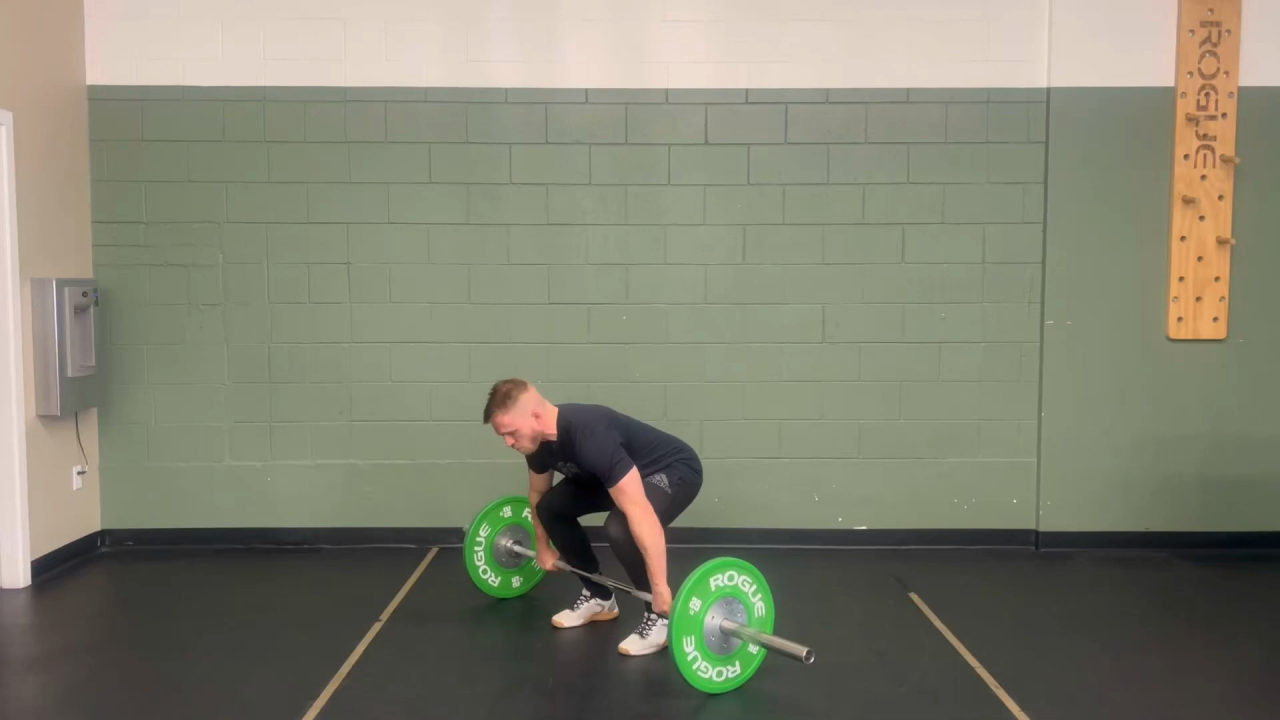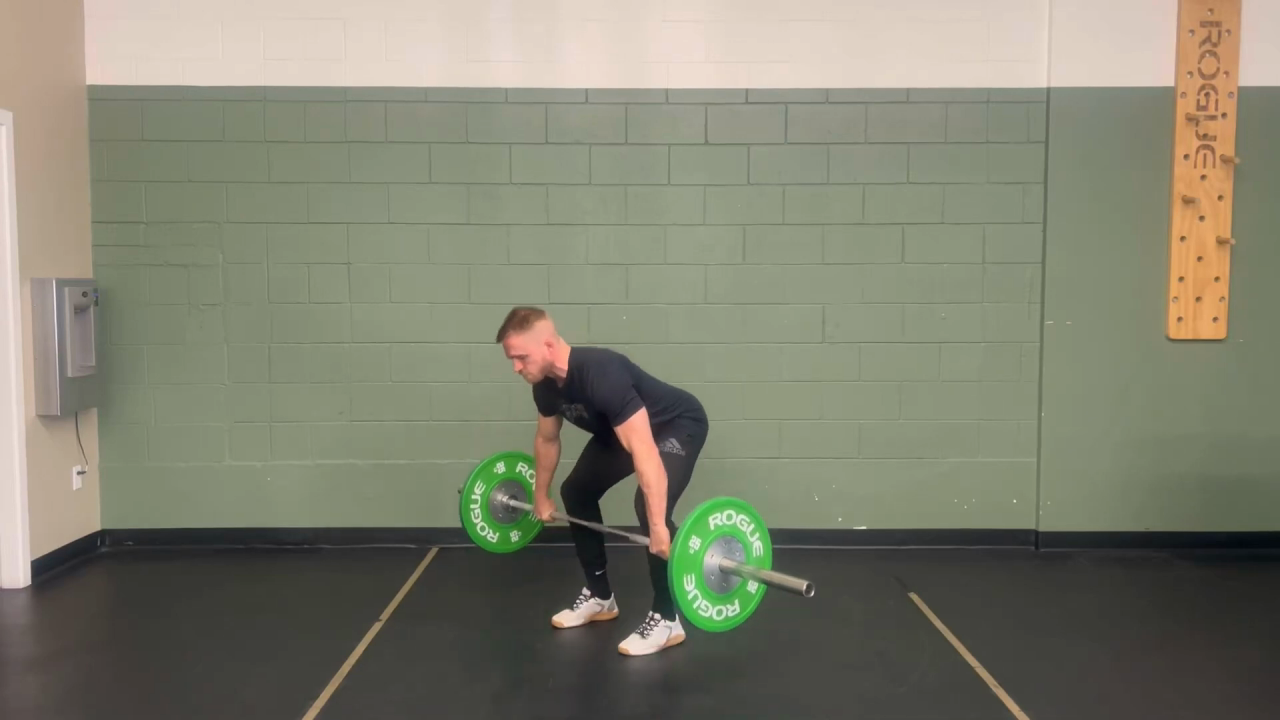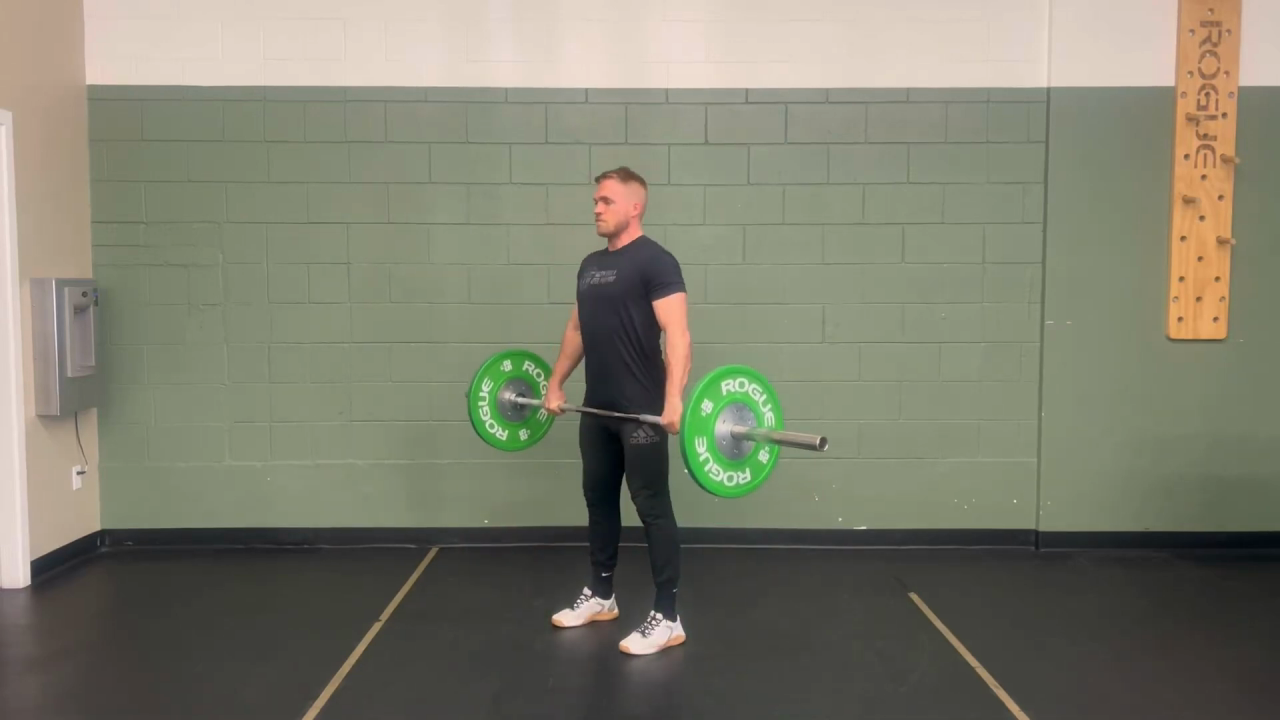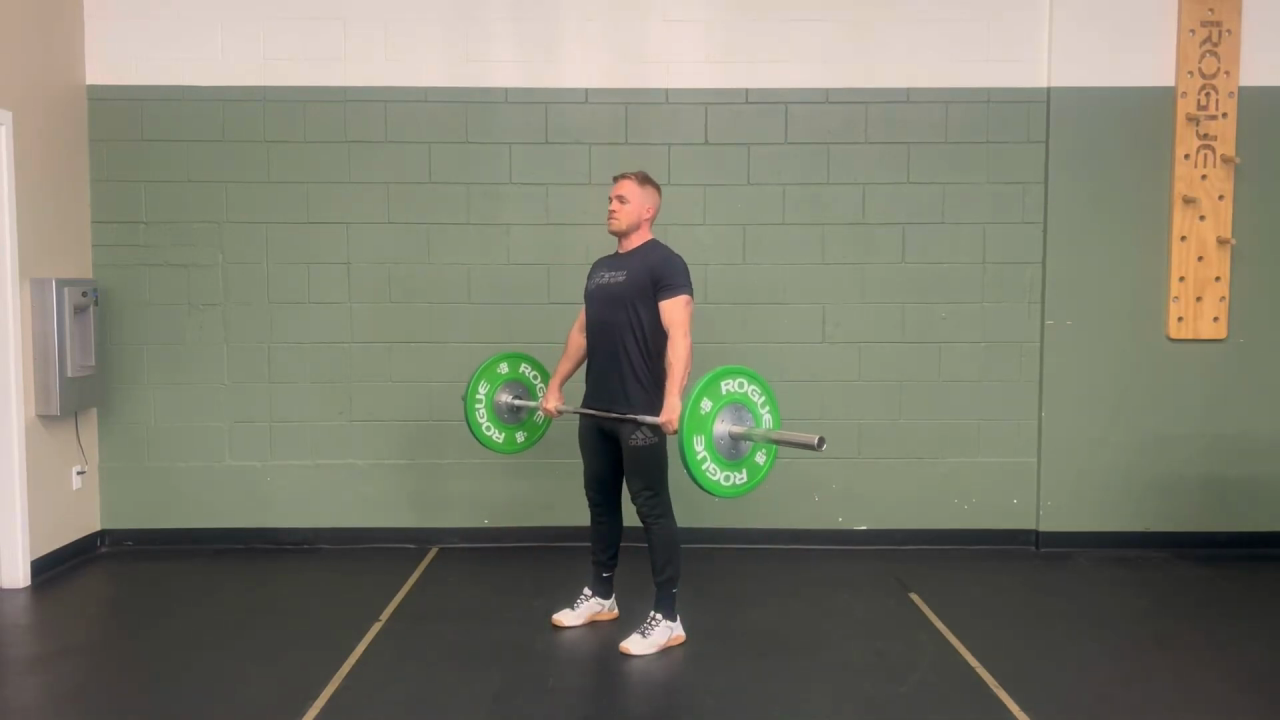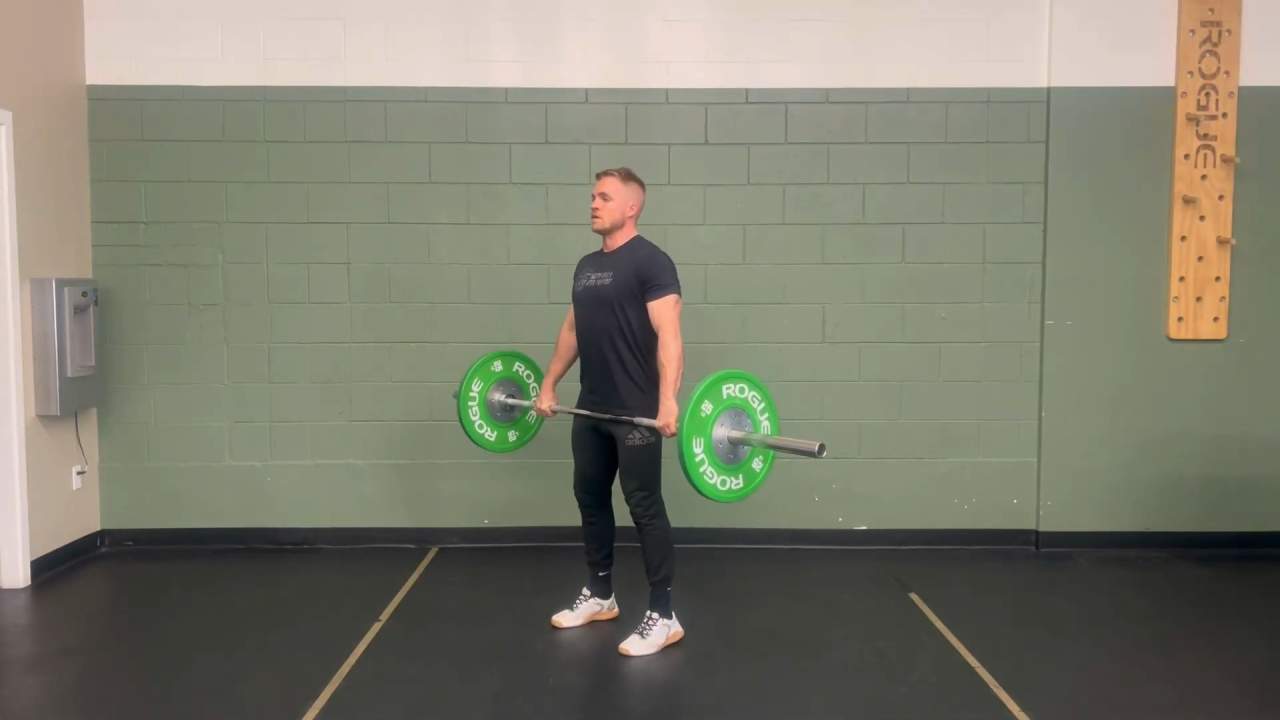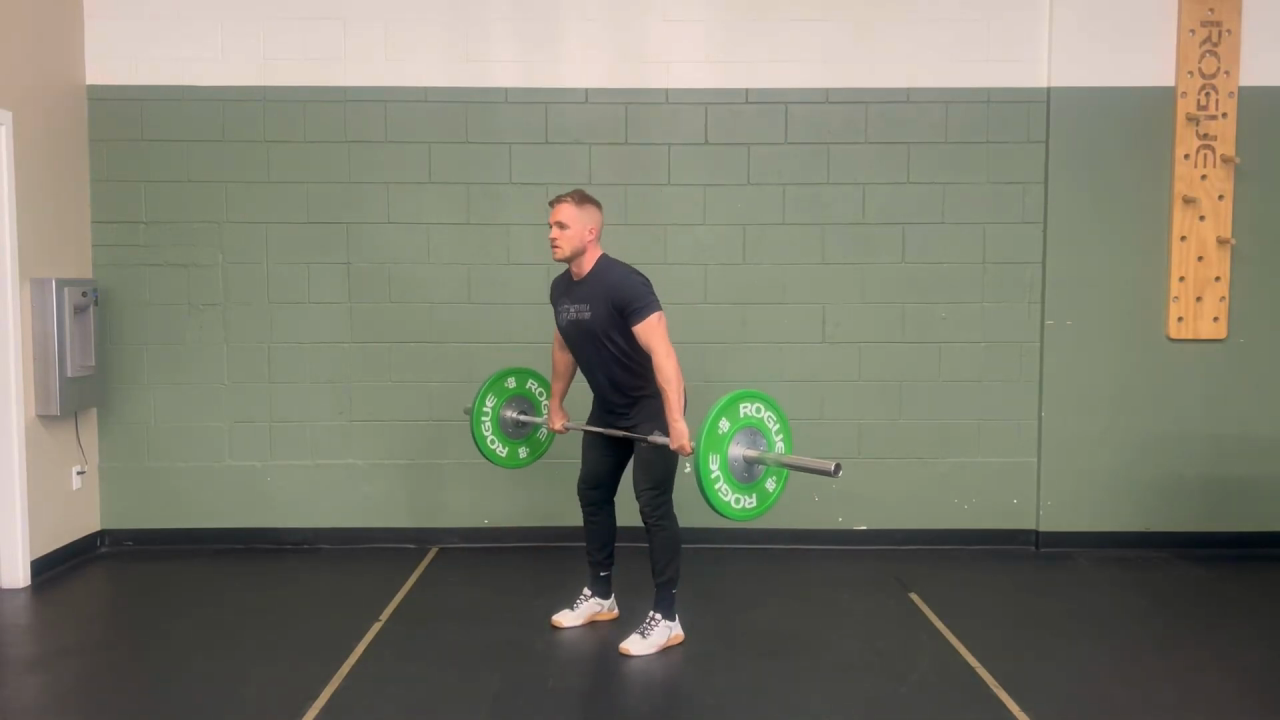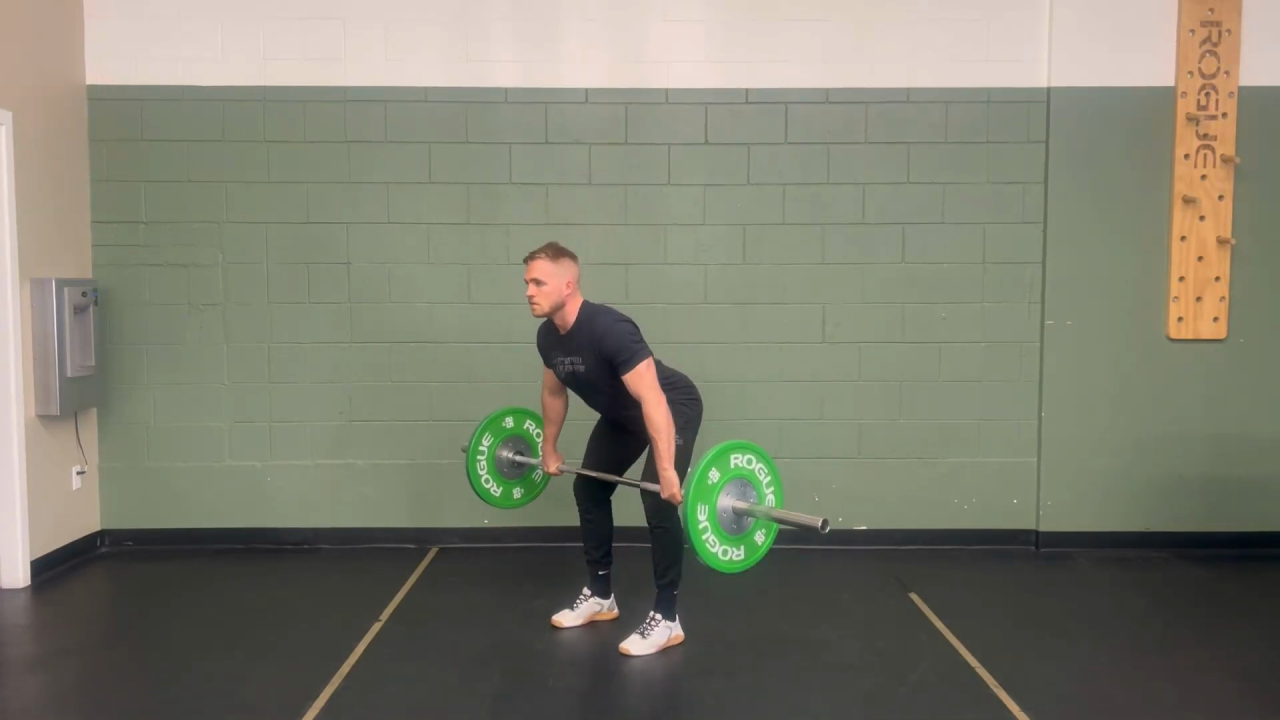
dt=0.5s
person 1, frame 1
left shoulder: (591, 436)
right shoulder: (539, 439)
left elbow: (640, 513)
right elbow: (539, 493)
left wrist: (660, 587)
right wrist: (542, 547)
left hip: (675, 470)
left knee: (619, 528)
right knee: (551, 507)
left ankle: (660, 616)
right ankle: (598, 596)
person 1, frame 2
left shoulder: (602, 376)
right shoulder: (546, 386)
left elbow: (644, 453)
right elbow: (547, 440)
left wrist: (657, 527)
right wrist: (542, 497)
left hip: (677, 423)
left knee: (650, 512)
right knee: (576, 492)
left ankle: (666, 620)
right ankle: (599, 595)
person 1, frame 3
left shoulder: (655, 261)
right shoulder: (590, 264)
left elbow: (677, 333)
right elbow: (577, 329)
left wrist: (673, 399)
right wrist: (554, 384)
left hip: (643, 407)
right hip: (599, 404)
left knee: (651, 504)
right knee: (598, 497)
left ankle: (667, 617)
right ankle: (600, 595)
person 1, frame 4
left shoulder: (664, 264)
right shoulder: (601, 268)
left elbow: (678, 335)
right elbow: (582, 331)
left wrist: (672, 399)
right wrist: (555, 385)
left hip: (641, 411)
right hip: (596, 408)
left knee: (652, 508)
right knee: (601, 501)
left ankle: (666, 618)
right ankle: (600, 595)
person 1, frame 5
left shoulder: (649, 262)
right shoulder: (587, 266)
left elbow: (668, 335)
right elbow: (572, 330)
left wrist: (668, 401)
right wrist: (548, 384)
left hip: (635, 412)
right hip: (591, 408)
left knee: (644, 506)
right knee: (590, 498)
left ankle: (663, 616)
right ankle: (599, 595)
person 1, frame 6
left shoulder: (623, 283)
right shoulder: (560, 289)
left elbow: (662, 353)
right elbow: (564, 349)
left wrist: (676, 422)
right wrist: (556, 404)
left hip: (652, 407)
right hip: (609, 409)
left knee: (652, 503)
right knee: (592, 493)
left ankle: (665, 619)
right ankle: (599, 595)
person 1, frame 7
left shoulder: (609, 329)
right shoulder: (548, 337)
left elbow: (653, 400)
right elbow: (554, 393)
left wrist: (667, 472)
right wrist: (549, 449)
left hip: (673, 406)
right hip: (620, 415)
left knee: (658, 501)
right knee: (588, 488)
left ankle: (666, 618)
right ankle: (599, 595)
